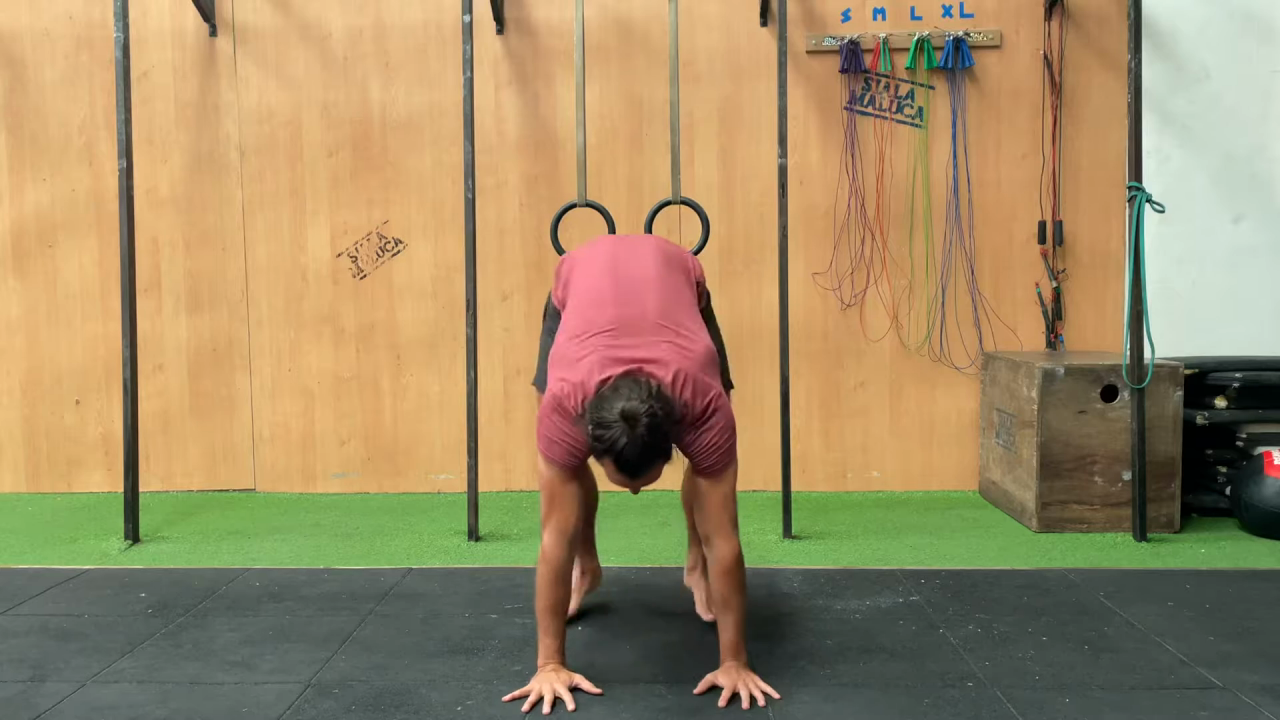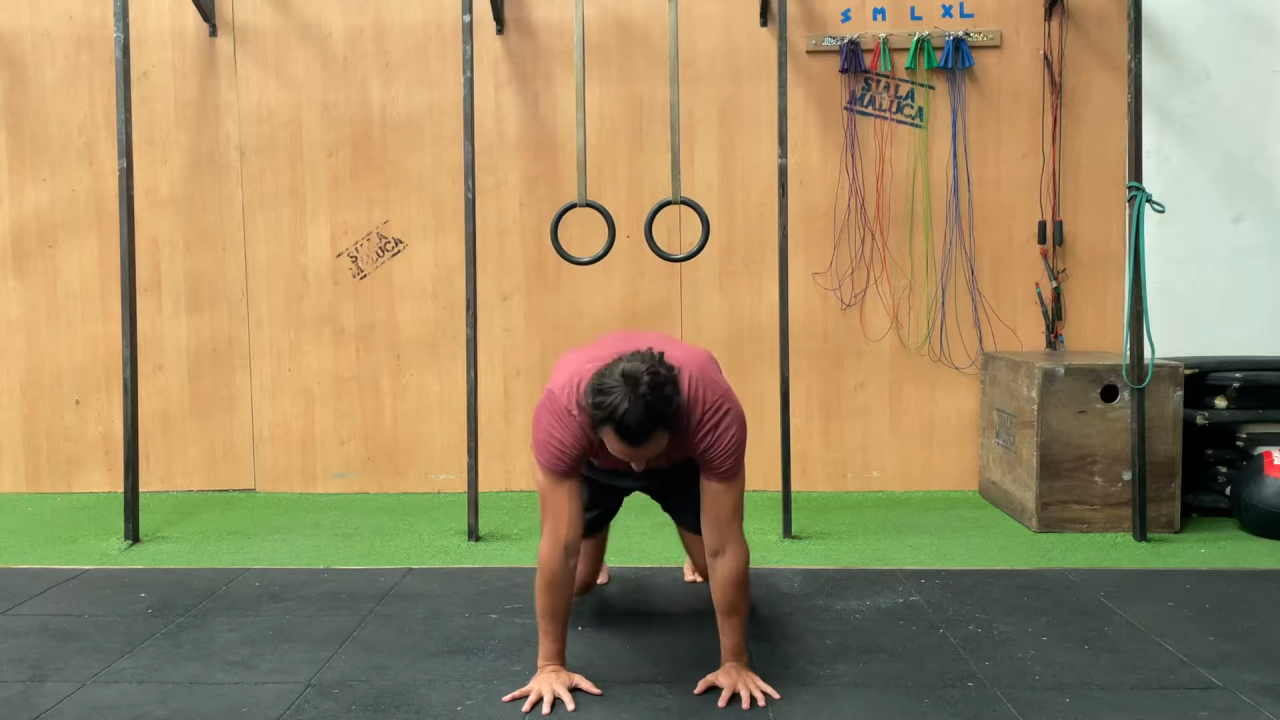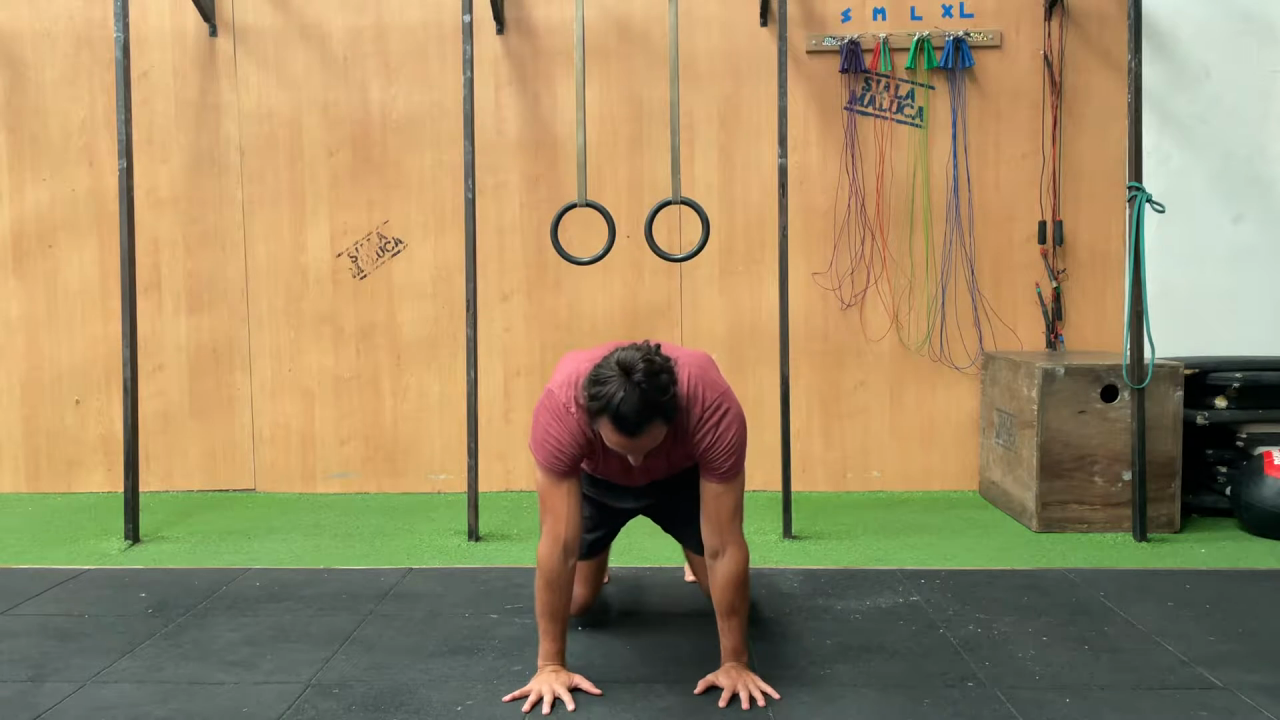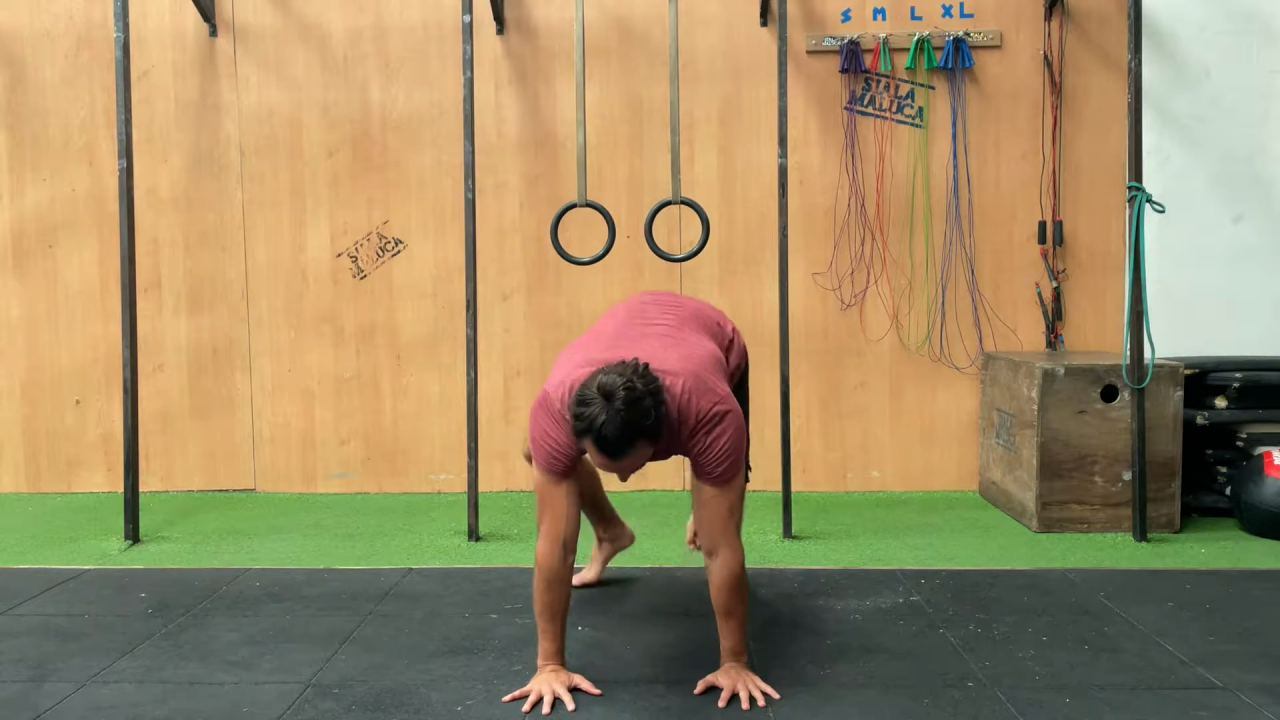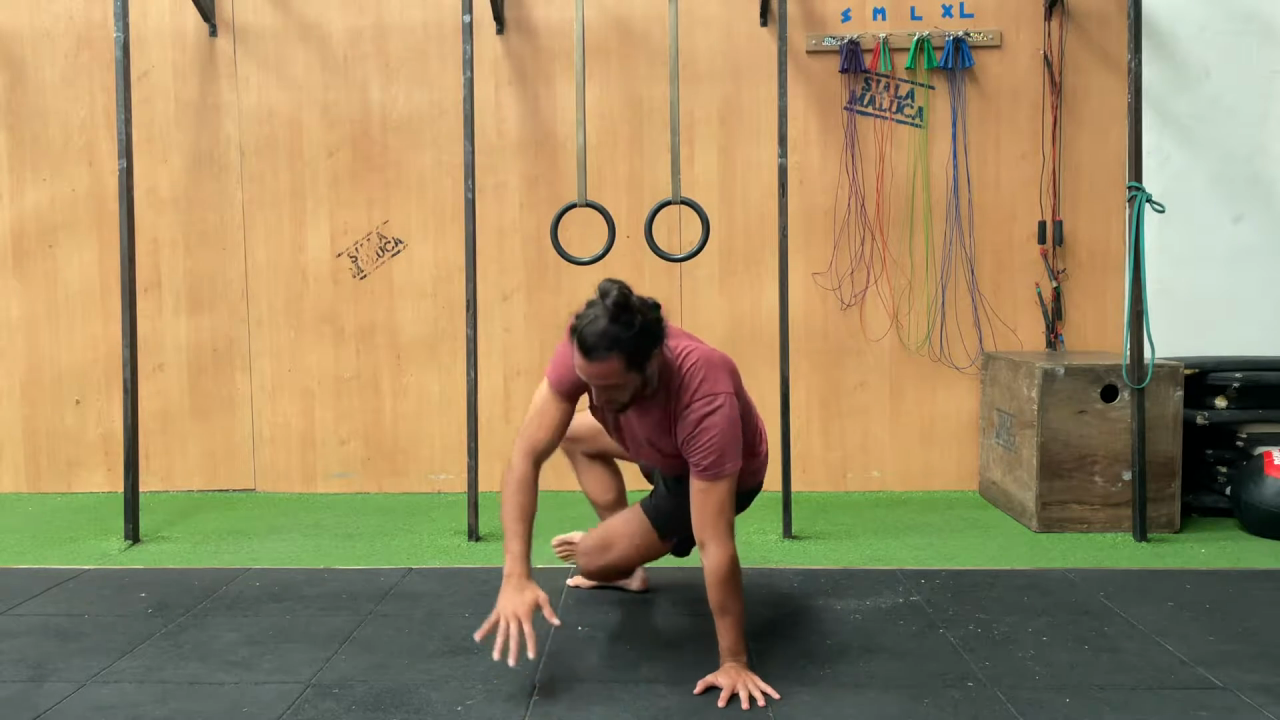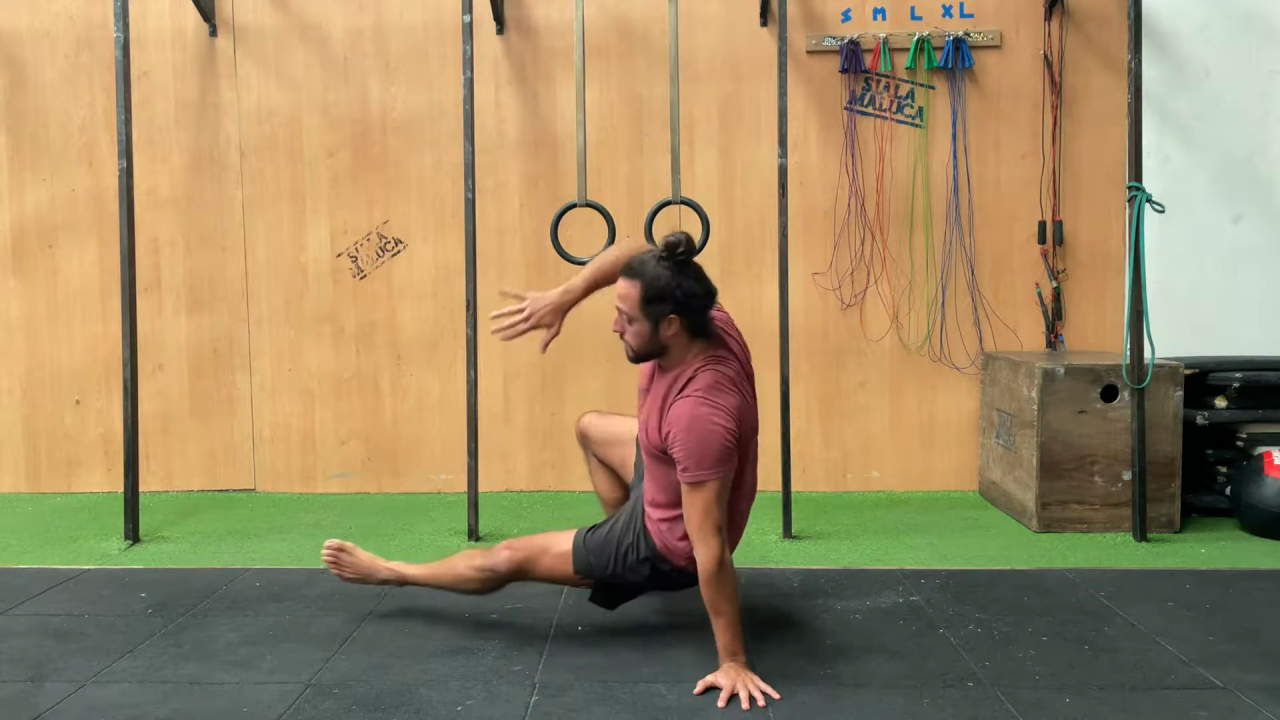
dt=0.4s
person 1, frame 1
left shoulder: (704, 406)
right shoulder: (565, 403)
left elbow: (721, 537)
right elbow: (557, 536)
left wrist: (734, 661)
right wrist: (550, 663)
left knee: (708, 466)
right knee: (563, 467)
left ankle: (692, 562)
right ankle: (587, 566)
person 1, frame 2
left shoulder: (714, 407)
right shoulder: (563, 405)
left elbow: (726, 547)
right elbow: (558, 547)
left wrist: (734, 663)
right wrist: (550, 665)
left knee: (712, 561)
right knee: (577, 578)
left ankle: (694, 547)
right ankle: (596, 547)
person 1, frame 3
left shoulder: (714, 408)
right shoulder: (562, 406)
left elbow: (726, 548)
right elbow: (556, 547)
left wrist: (735, 663)
right wrist: (550, 665)
left knee: (719, 582)
right knee: (575, 601)
left ankle: (696, 551)
right ankle: (596, 558)
person 1, frame 4
left shoulder: (711, 411)
right shoulder: (556, 407)
left elbow: (722, 549)
right elbow: (554, 543)
left wrist: (734, 663)
right wrist: (550, 664)
left knee: (709, 537)
right knee: (538, 454)
left ankle: (707, 514)
right ankle: (610, 535)
person 1, frame 5
left shoulder: (706, 403)
right shoulder: (584, 352)
left elbow: (715, 548)
right elbow: (526, 455)
left wrist: (734, 664)
right wrist: (516, 579)
left hip: (716, 480)
left knee: (593, 559)
left ankle: (626, 558)
right ankle: (632, 558)
person 1, frame 6
left shoulder: (699, 415)
right shoulder: (703, 320)
left elbow: (709, 551)
right elbow: (629, 255)
left wrist: (732, 663)
right wrist: (561, 299)
left hip: (672, 541)
right hip: (672, 484)
left knee: (511, 558)
right knee: (592, 428)
left ankle: (393, 573)
right ankle: (617, 558)
